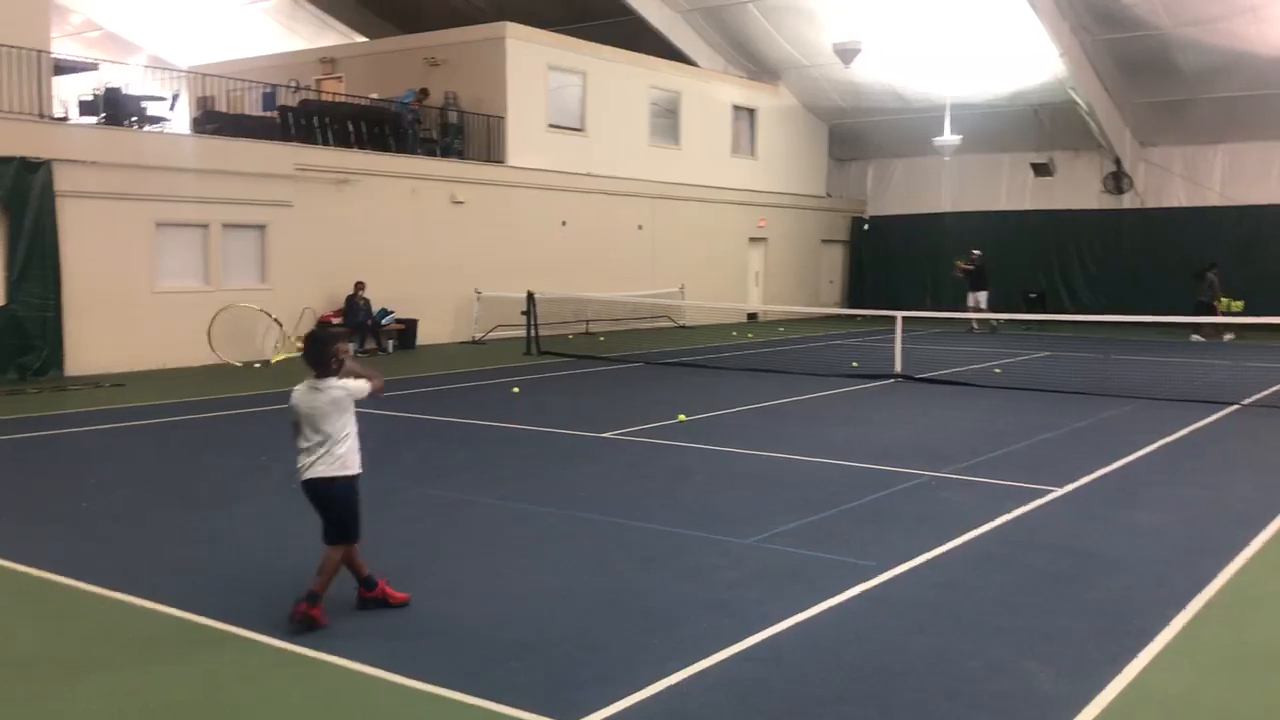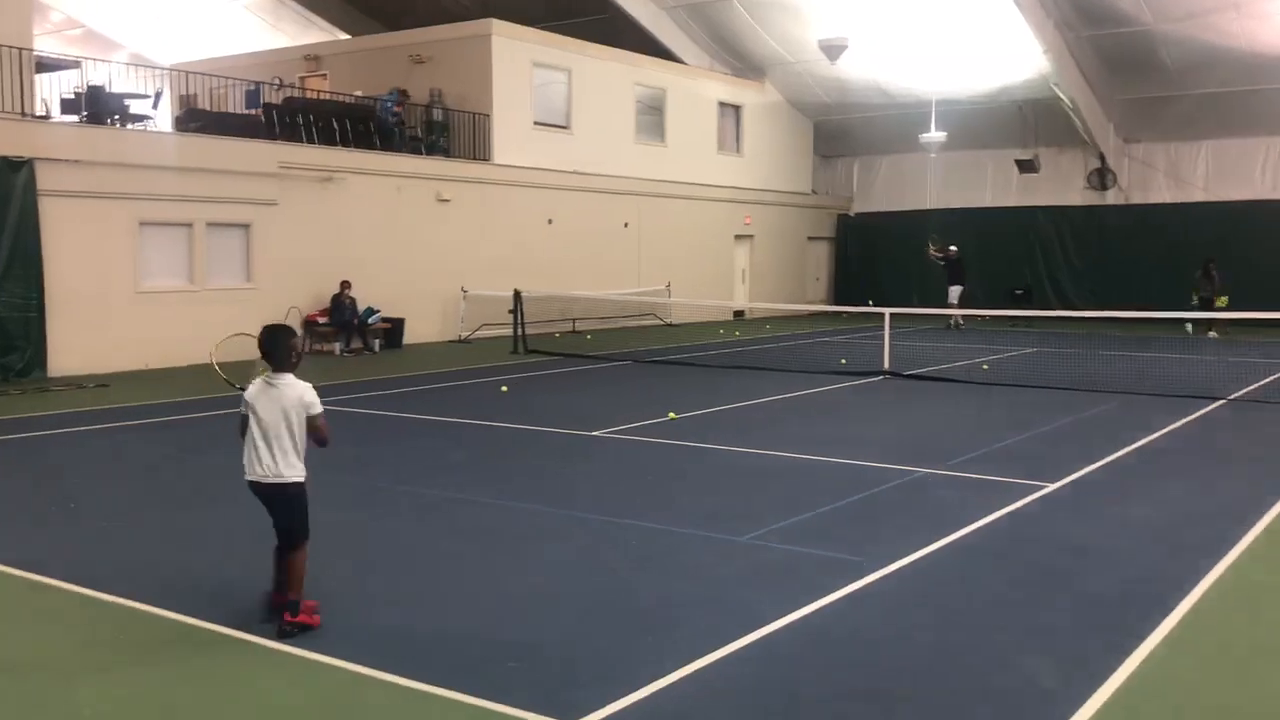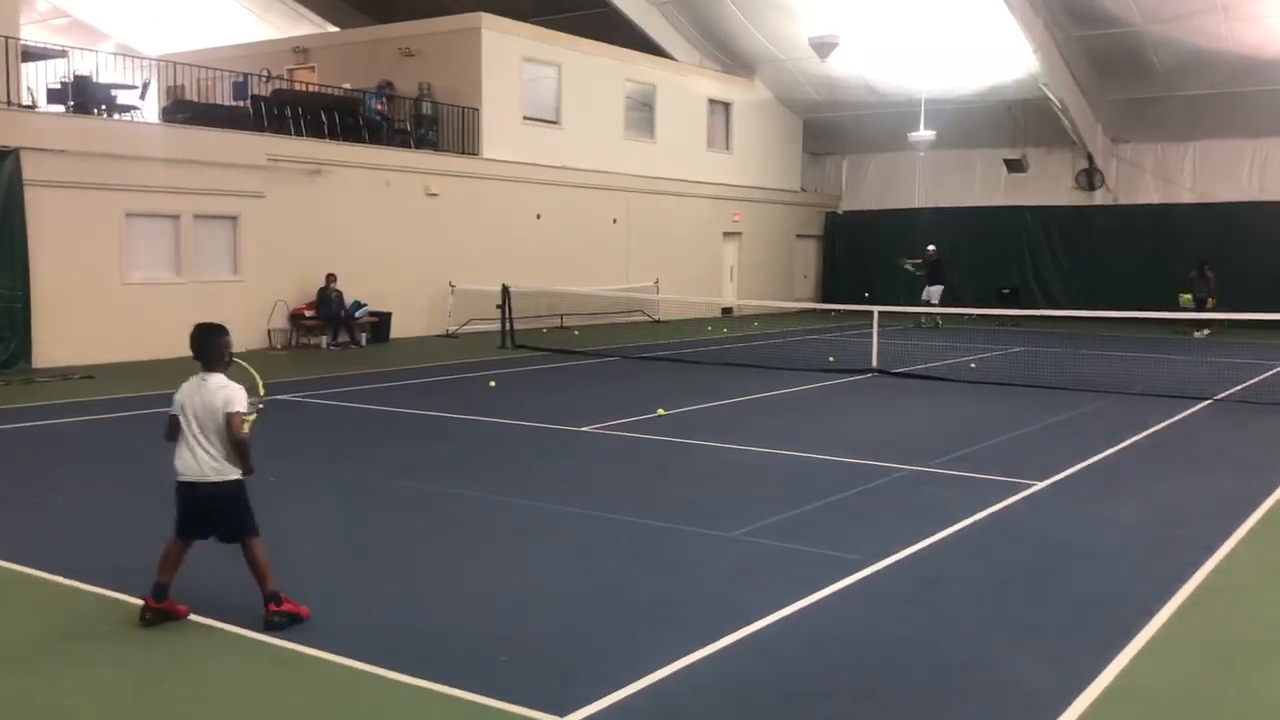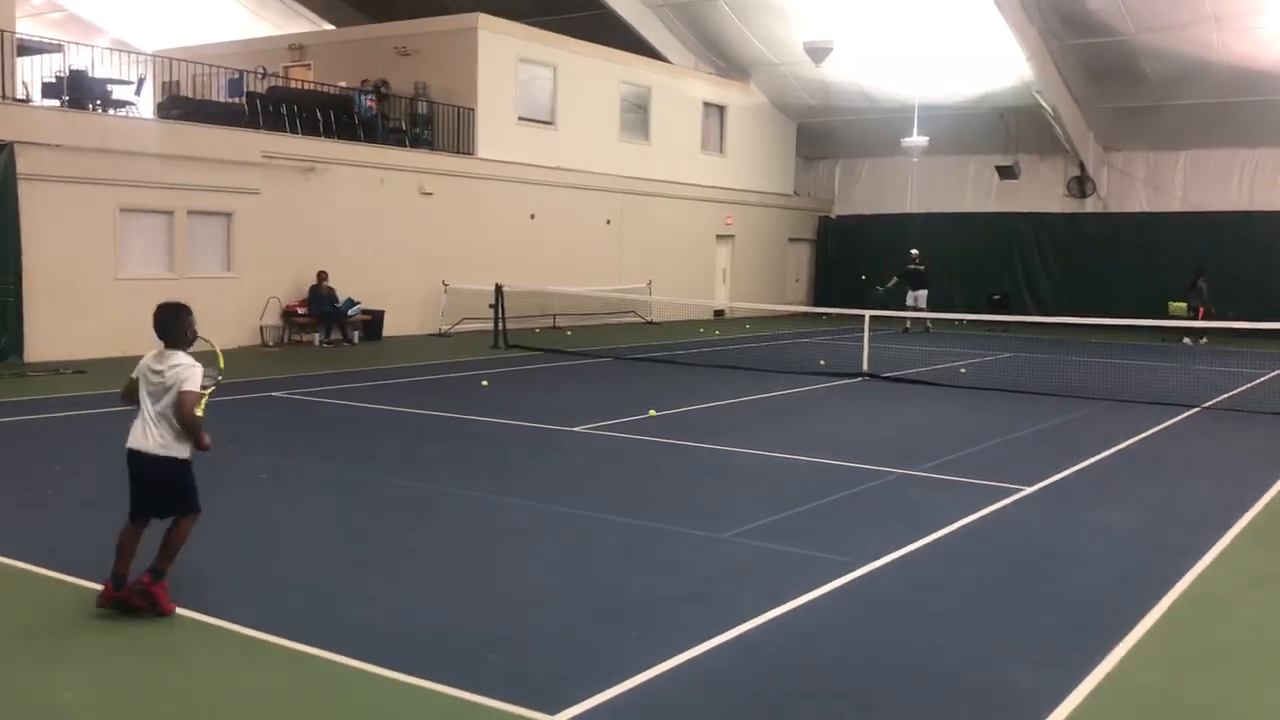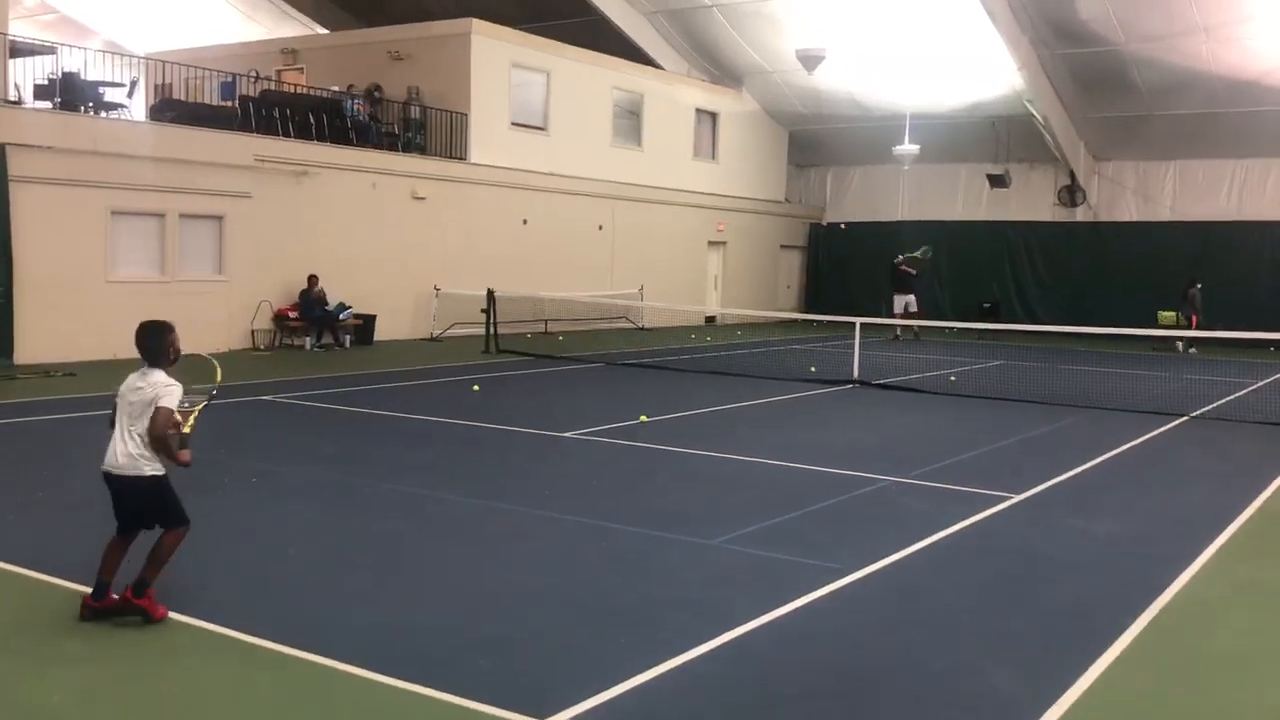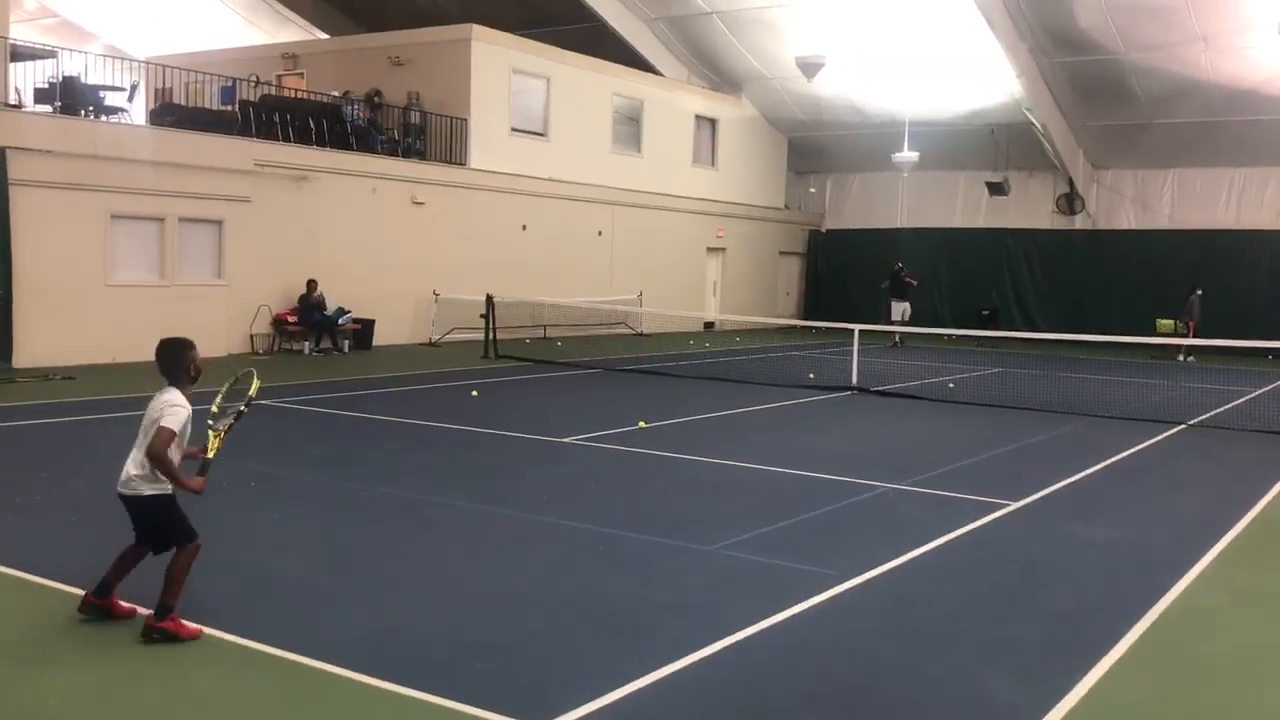
dt=0.3s
person 1, frame 1
left shoulder: (298, 395)
right shoulder: (345, 389)
right elbow: (377, 384)
right wrist: (354, 369)
left hip: (310, 477)
right hip: (337, 477)
left knee: (342, 536)
right knee: (341, 541)
left ankle: (371, 588)
right ankle: (308, 604)
person 1, frame 2
left shoulder: (252, 390)
right shoulder: (304, 392)
left elbow: (245, 432)
right elbow: (322, 438)
left hip: (256, 476)
right hip: (287, 478)
left knee: (287, 534)
right knee: (297, 542)
left ankle: (280, 594)
right ankle: (293, 614)
person 1, frame 3
left shoulder: (184, 390)
right shoulder: (232, 391)
left elbow: (171, 433)
right elbow: (237, 435)
right wrist: (244, 463)
left hip: (188, 479)
right hip: (223, 478)
left knee: (183, 536)
right knee: (249, 538)
left ankle: (157, 601)
right ankle: (276, 604)
person 1, frame 4
left shoulder: (147, 361)
right shoulder: (191, 368)
left elbow: (129, 395)
right elbow: (186, 413)
right wrist: (201, 439)
left hip: (137, 451)
right hip: (169, 456)
left knee: (138, 518)
right knee: (188, 513)
left ankle: (116, 586)
right ankle: (153, 580)
person 1, frame 5
left shoulder: (131, 381)
right shoulder: (169, 387)
right elbow: (158, 433)
right wrist: (178, 456)
left hip: (114, 468)
right hip: (143, 472)
left knee: (127, 530)
right knee: (177, 525)
left ankle: (99, 598)
right ankle: (139, 593)
person 1, frame 6
left shoulder: (164, 399)
right shoulder: (178, 406)
right elbow: (154, 451)
left wrist: (190, 452)
right wrist: (185, 482)
left hip: (134, 486)
right hip: (148, 491)
left knee: (147, 542)
right knee: (188, 544)
left ankle: (100, 597)
right ankle: (162, 619)
